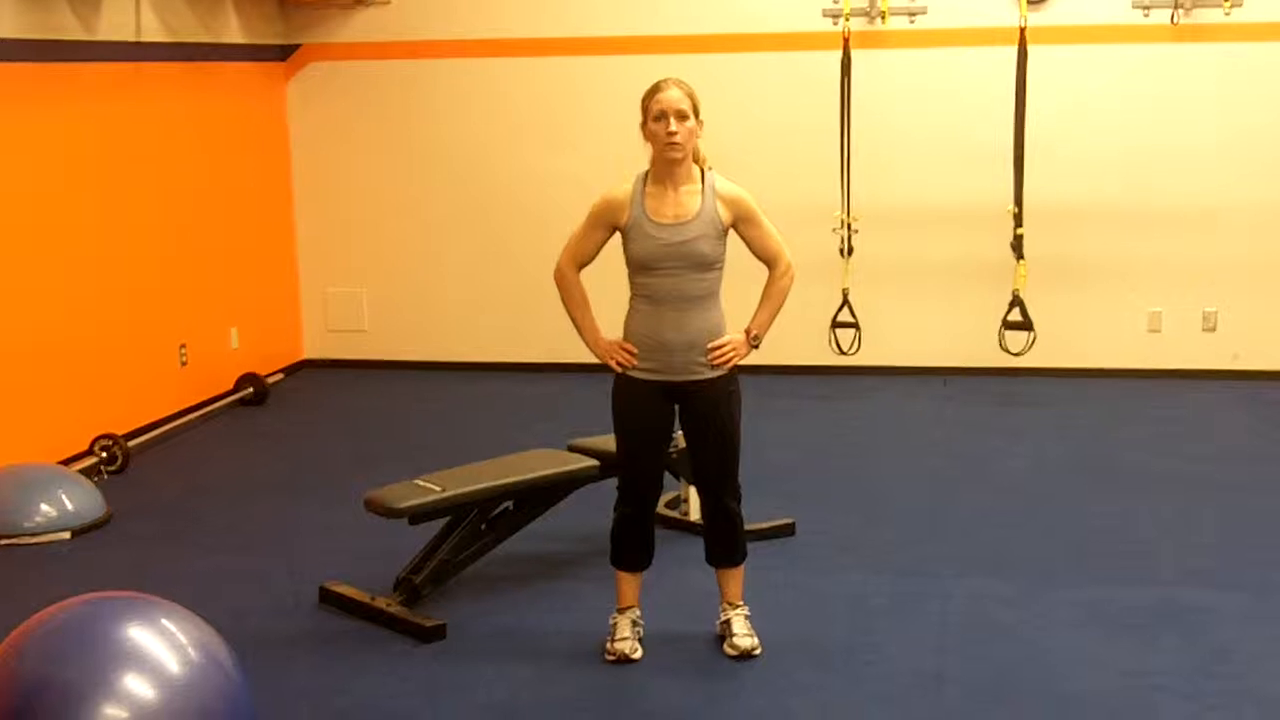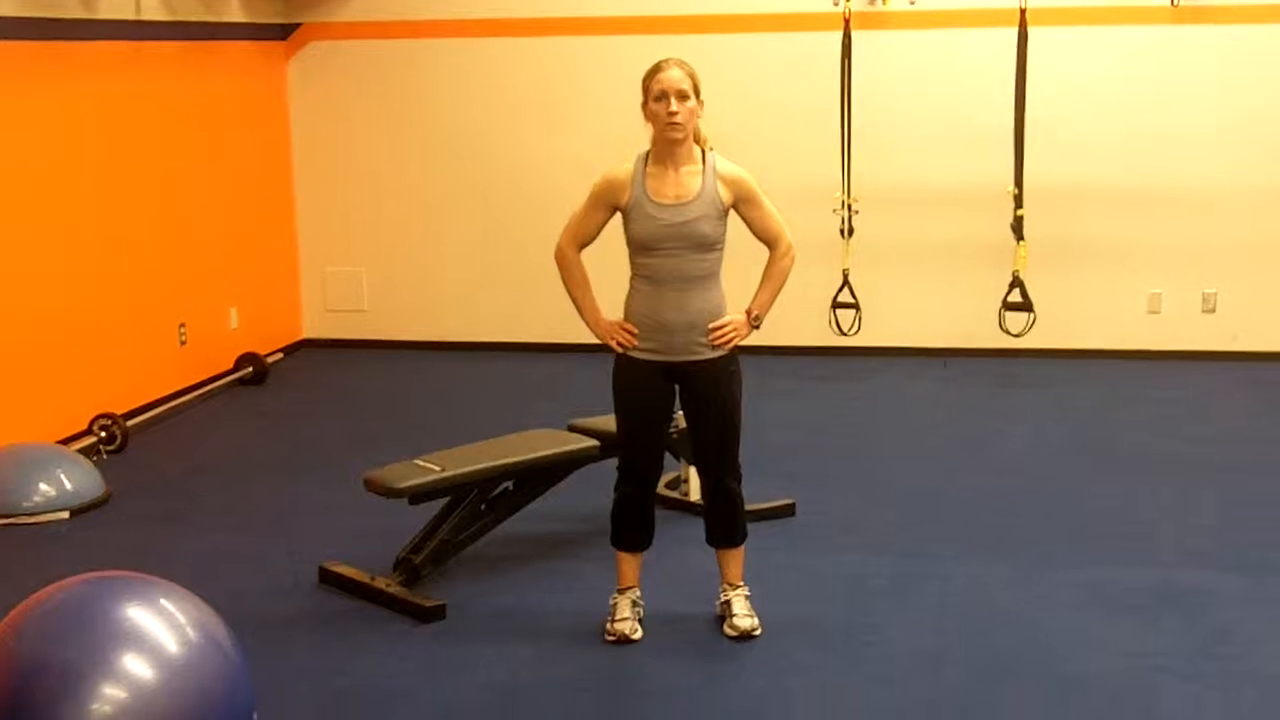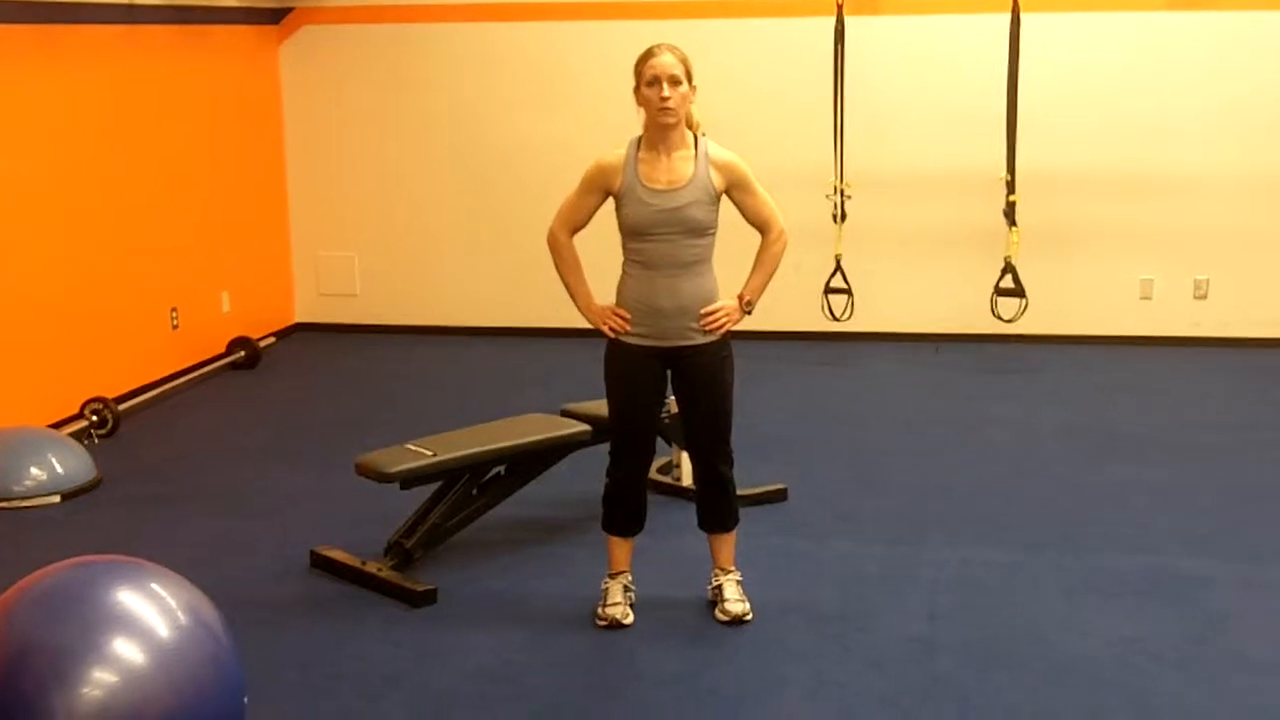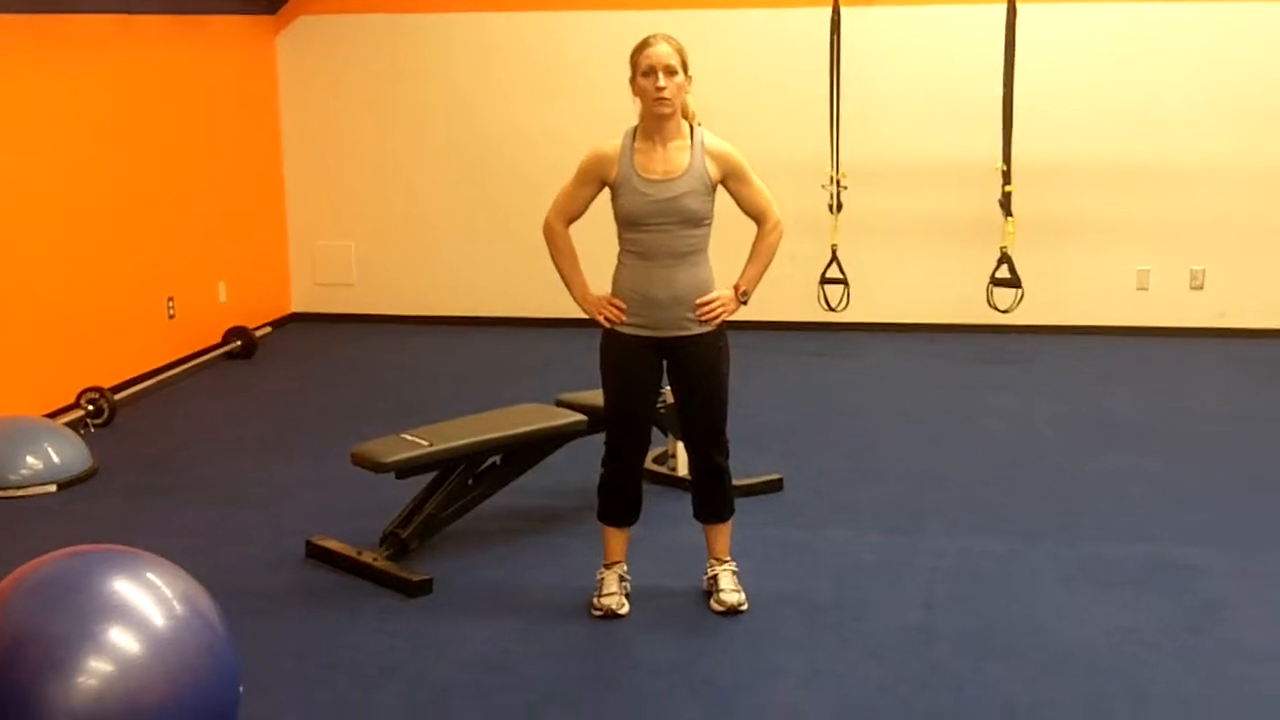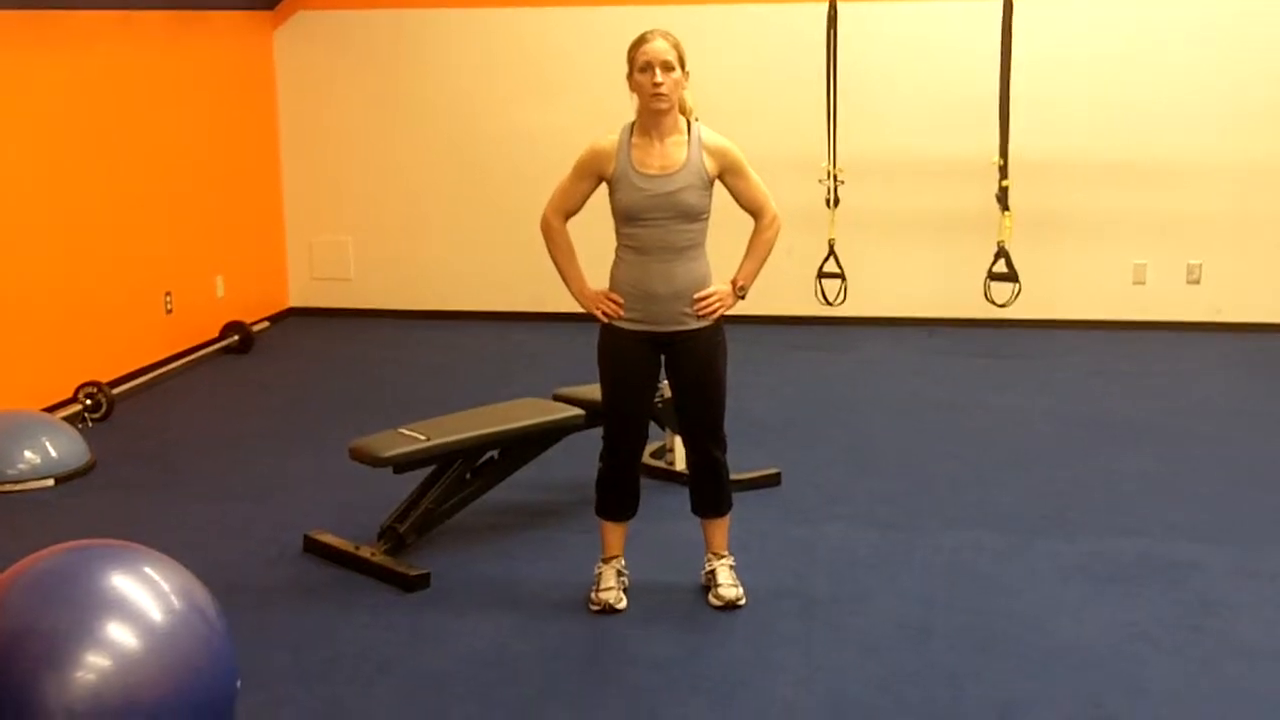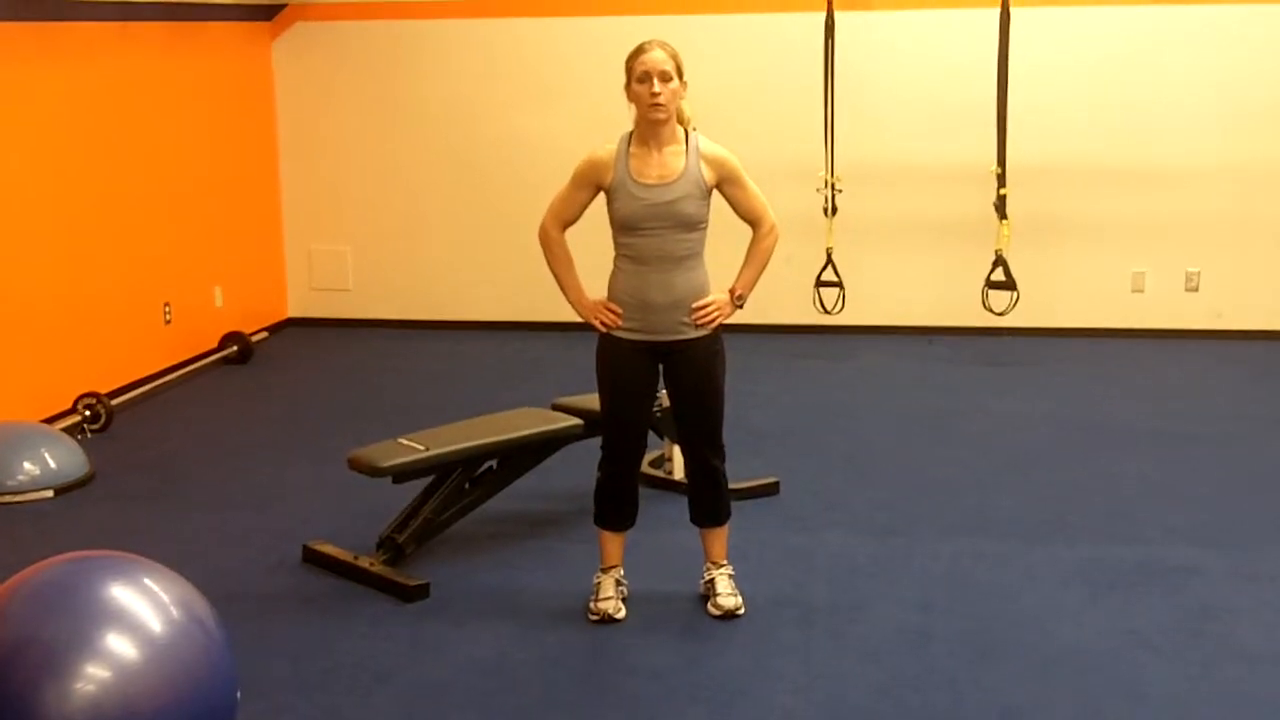
dt=0.3s
person 1, frame 1
left shoulder: (727, 197)
right shoulder: (620, 201)
left elbow: (782, 267)
right elbow: (567, 268)
left wrist: (752, 336)
right wrist: (596, 341)
left hip: (709, 373)
right hip: (641, 375)
left knee: (721, 494)
right knee: (636, 495)
left ankle: (734, 611)
right ankle: (627, 616)
person 1, frame 2
left shoulder: (728, 178)
right shoulder: (621, 181)
left elbow: (783, 248)
right elbow: (567, 248)
left wrist: (753, 317)
right wrist: (596, 320)
left hip: (710, 353)
right hip: (641, 355)
left knee: (721, 474)
right knee: (637, 475)
left ankle: (734, 592)
right ankle: (627, 596)
person 1, frame 3
left shoulder: (720, 163)
right shoulder: (613, 166)
left elbow: (775, 233)
right elbow: (560, 233)
left wrist: (744, 302)
right wrist: (589, 306)
left hip: (703, 338)
right hip: (634, 340)
left knee: (713, 459)
right knee: (628, 461)
left ankle: (726, 577)
right ankle: (618, 581)
person 1, frame 4
left shoulder: (716, 155)
right shoulder: (609, 158)
left elbow: (770, 224)
right elbow: (556, 224)
left wrist: (740, 292)
right wrist: (584, 296)
left hip: (698, 328)
right hip: (629, 330)
left knee: (708, 449)
right knee: (623, 450)
left ankle: (721, 568)
right ankle: (613, 571)
person 1, frame 5
left shoulder: (714, 150)
right shoulder: (606, 153)
left elbow: (768, 218)
right elbow: (553, 219)
left wrist: (738, 287)
right wrist: (582, 291)
left hip: (695, 324)
right hip: (627, 325)
left knee: (706, 444)
right knee: (621, 446)
left ankle: (718, 563)
right ankle: (611, 566)
person 1, frame 6
left shoulder: (711, 159)
right shoulder: (605, 162)
left elbow: (766, 227)
right elbow: (552, 229)
left wrist: (736, 296)
right wrist: (580, 301)
left hip: (694, 332)
right hip: (626, 335)
left knee: (705, 453)
right knee: (620, 454)
left ankle: (717, 571)
right ankle: (609, 575)
